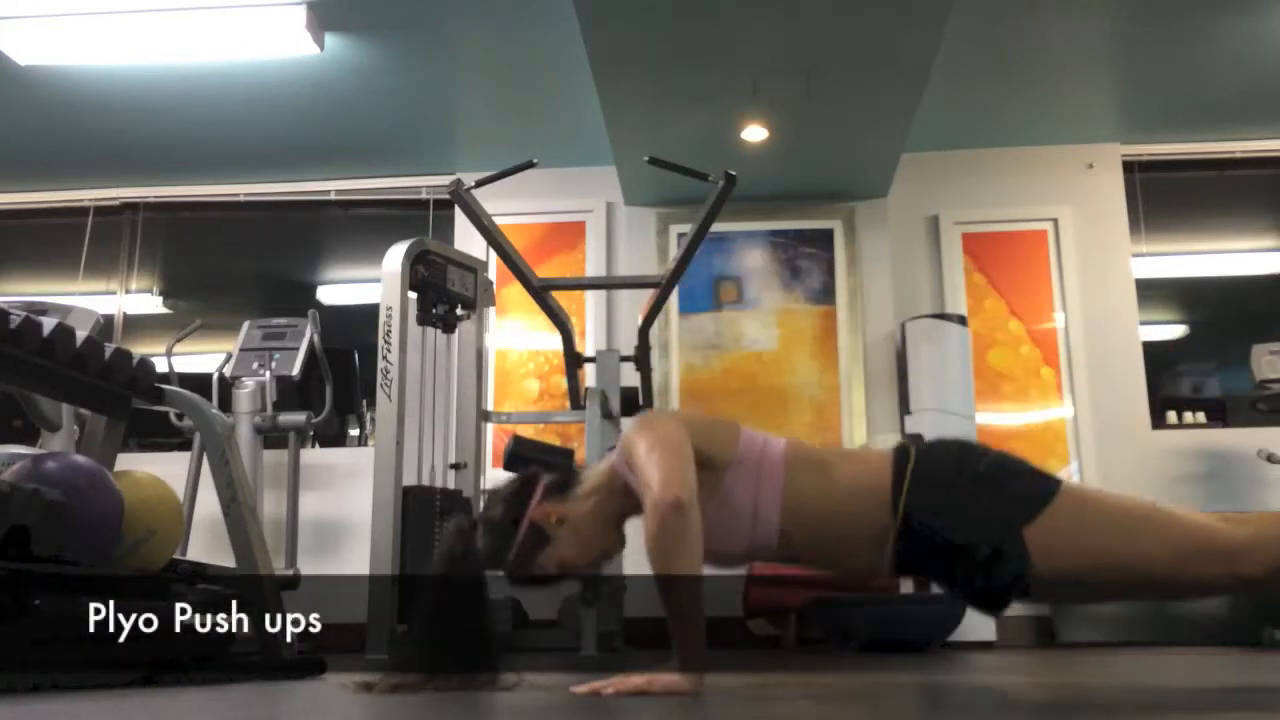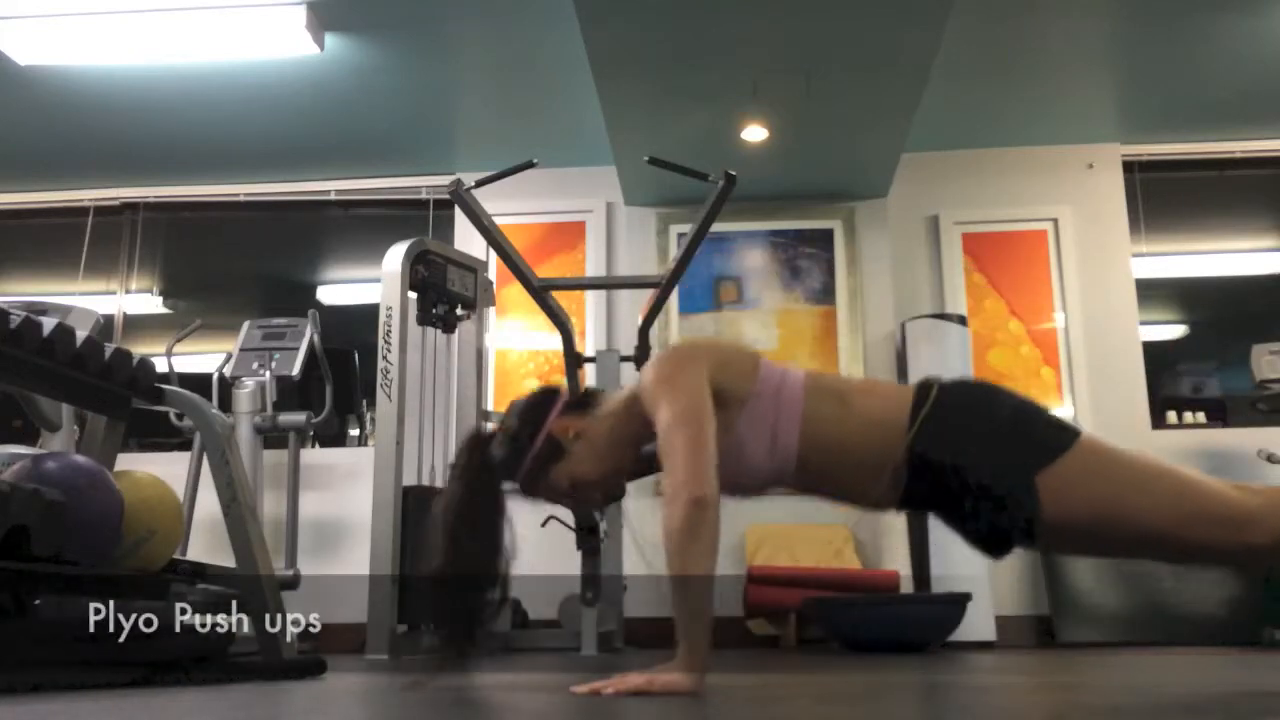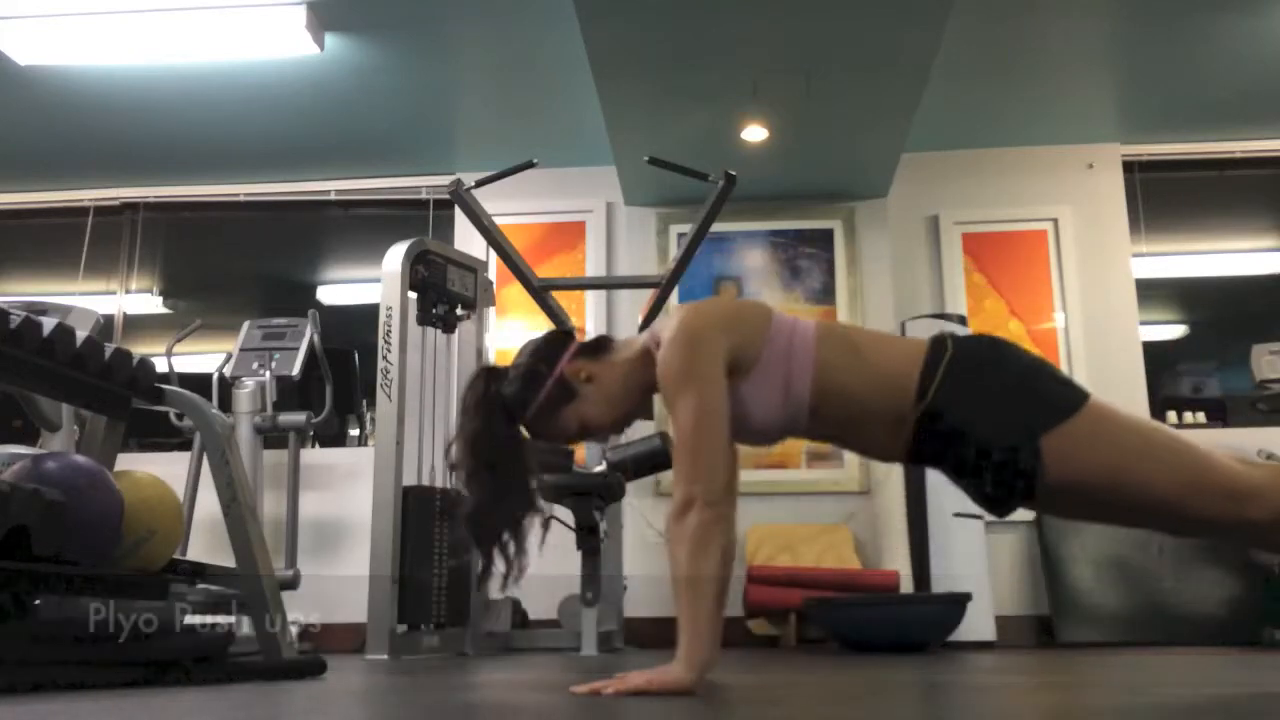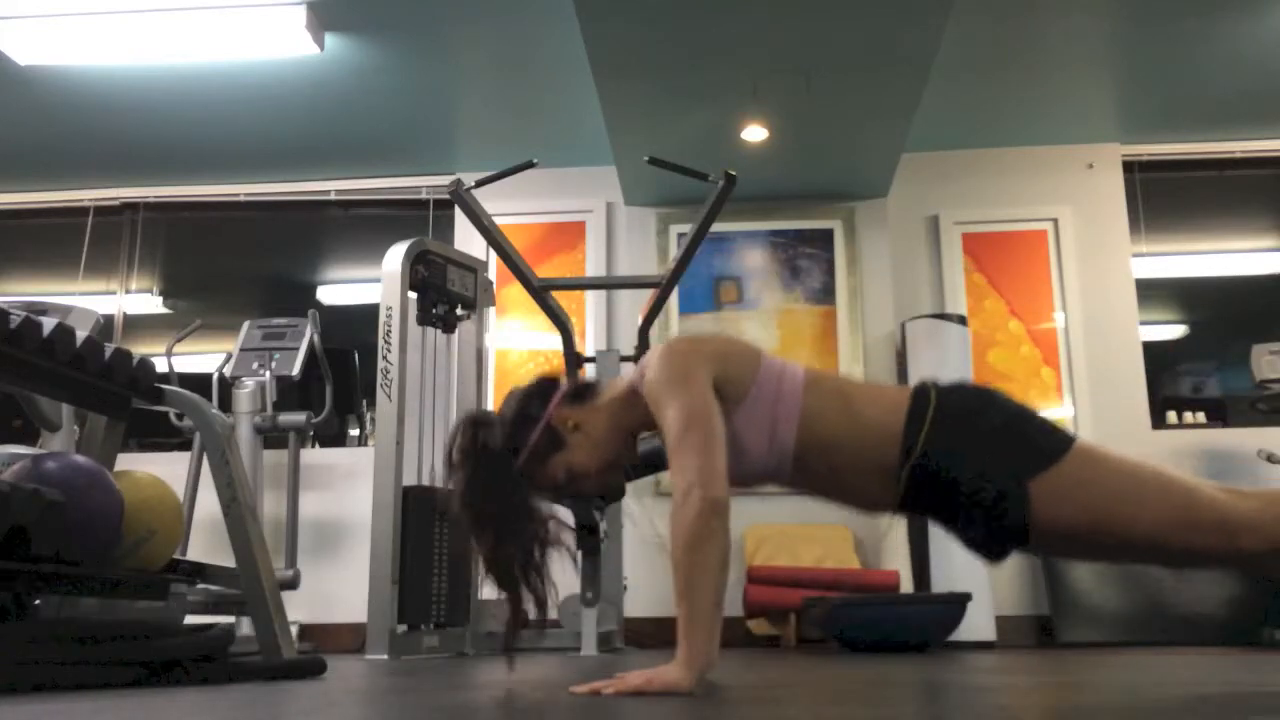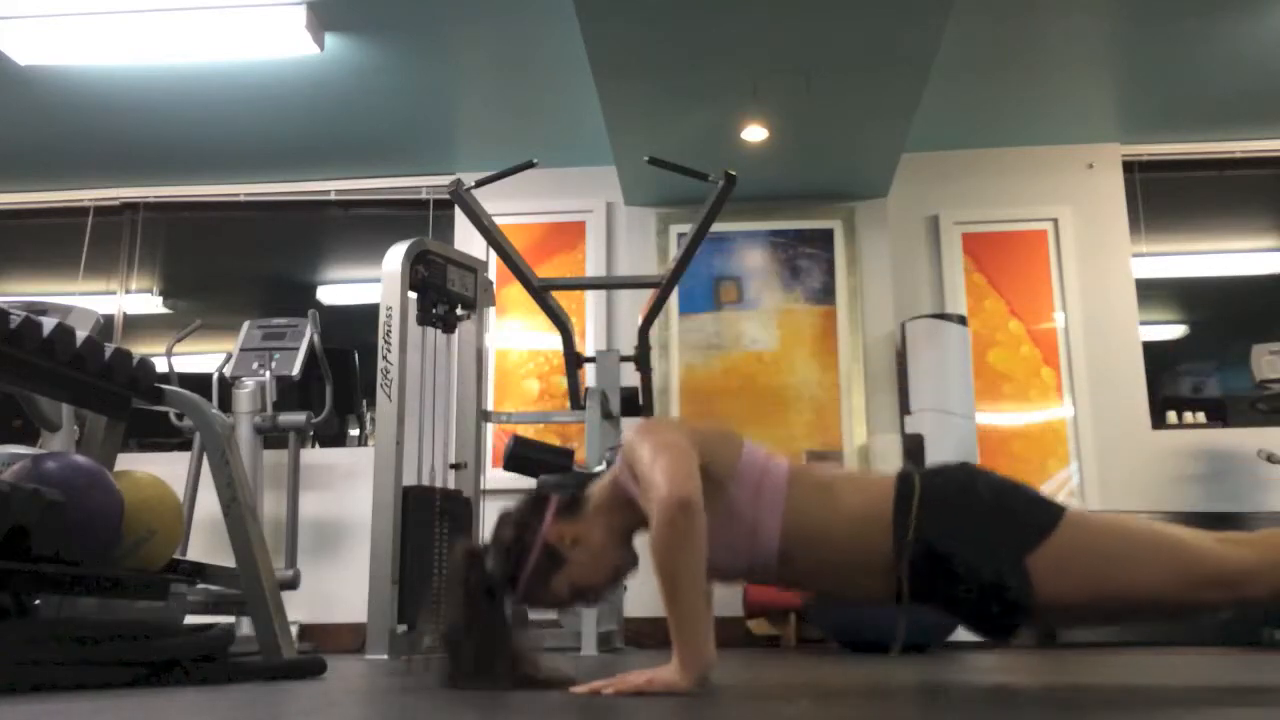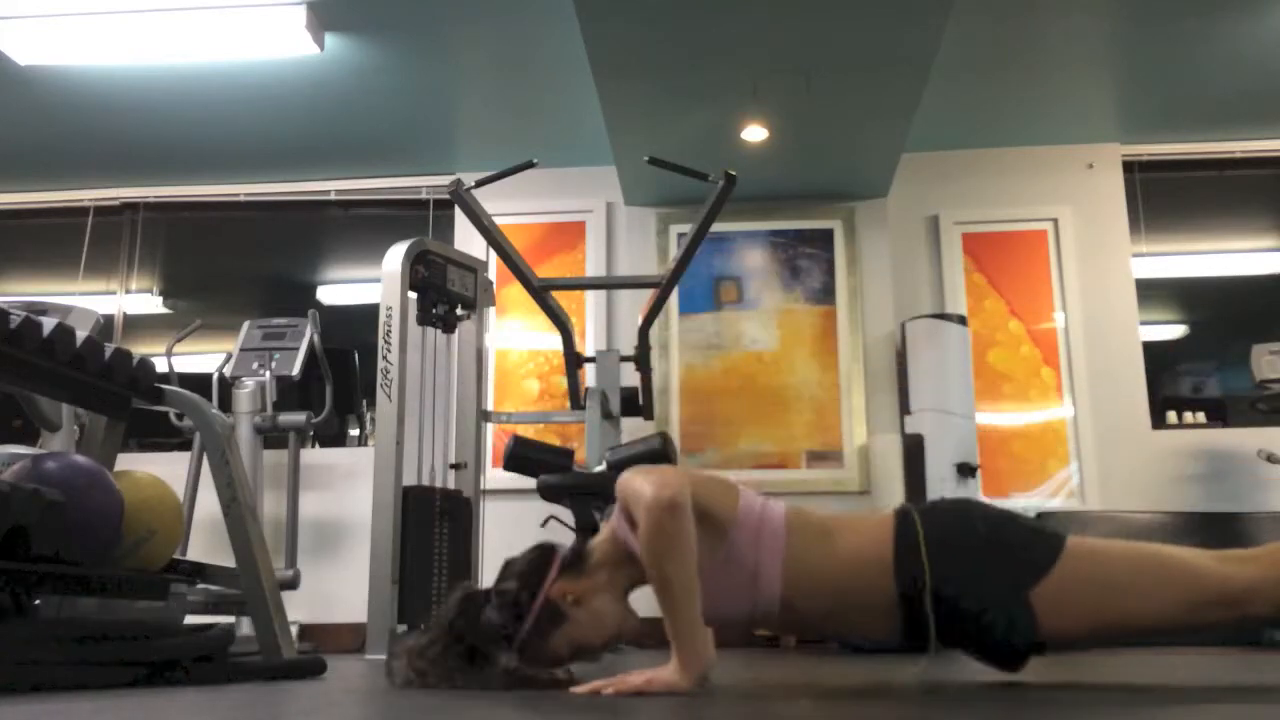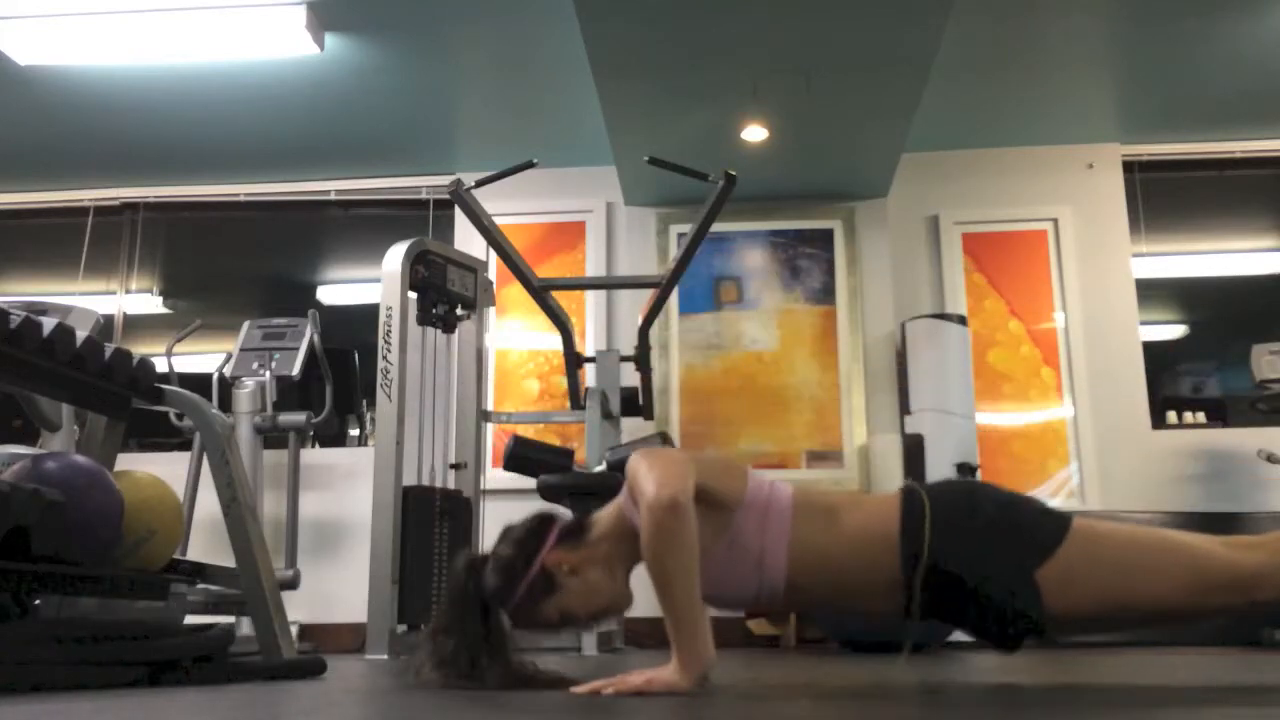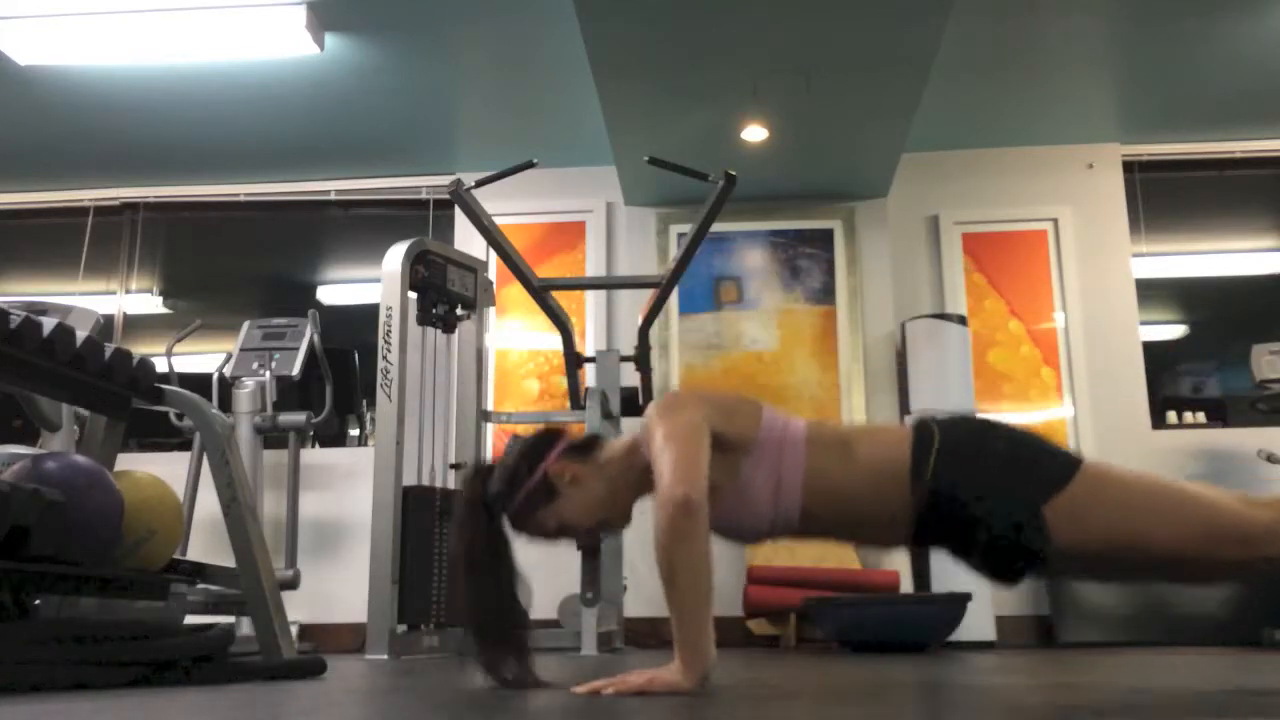
dt=0.2s
person 1, frame 1
left shoulder: (645, 439)
right shoulder: (637, 484)
left elbow: (673, 508)
left wrist: (684, 666)
left hip: (950, 505)
right hip: (930, 520)
person 1, frame 2
left shoulder: (670, 377)
right shoulder: (658, 415)
left elbow: (692, 501)
right elbow: (696, 513)
left wrist: (686, 665)
right wrist: (688, 649)
left hip: (969, 443)
right hip: (948, 464)
person 1, frame 3
left shoulder: (689, 338)
right shoulder: (669, 368)
left elbow: (705, 505)
right elbow: (700, 507)
left wrist: (689, 664)
right wrist: (697, 648)
left hip: (976, 400)
right hip: (952, 424)
person 1, frame 4
left shoulder: (670, 371)
right shoulder: (654, 407)
left elbow: (701, 501)
right elbow: (700, 509)
left wrist: (690, 663)
right wrist: (697, 653)
left hip: (961, 453)
right hip: (937, 470)
person 1, frame 5
left shoulder: (644, 450)
right shoulder: (643, 496)
left elbow: (679, 505)
left wrist: (687, 662)
left hip: (955, 539)
right hip: (935, 546)
person 1, frame 6
left shoulder: (636, 492)
right shoulder: (639, 541)
left elbow: (669, 507)
left wrist: (688, 662)
left hip: (952, 569)
right hip: (933, 569)
person 1, frame 7
left shoulder: (648, 468)
right shoulder: (639, 522)
left elbow: (668, 511)
left wrist: (688, 664)
left hip: (960, 546)
right hip: (938, 551)
person 1, frame 8
left shoulder: (672, 420)
right shoulder: (650, 468)
left elbow: (681, 509)
right elbow: (687, 521)
left wrist: (687, 664)
right wrist: (691, 655)
left hip: (976, 478)
right hip: (956, 499)
